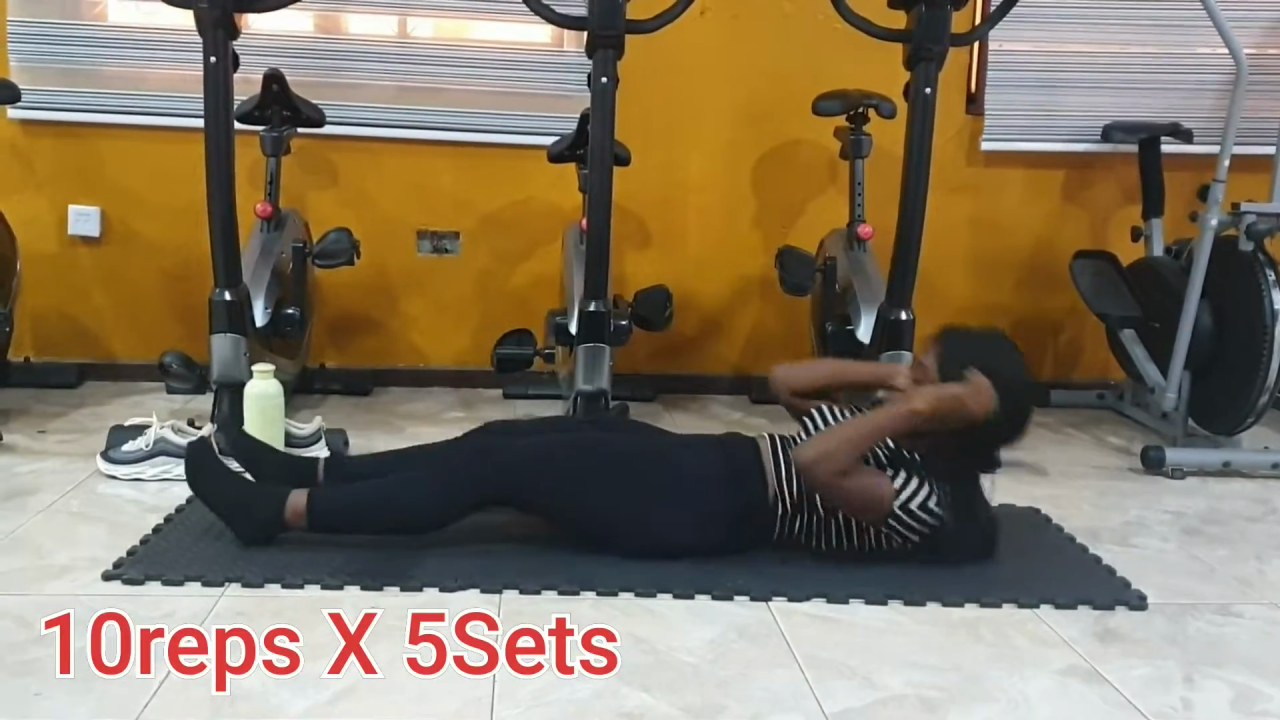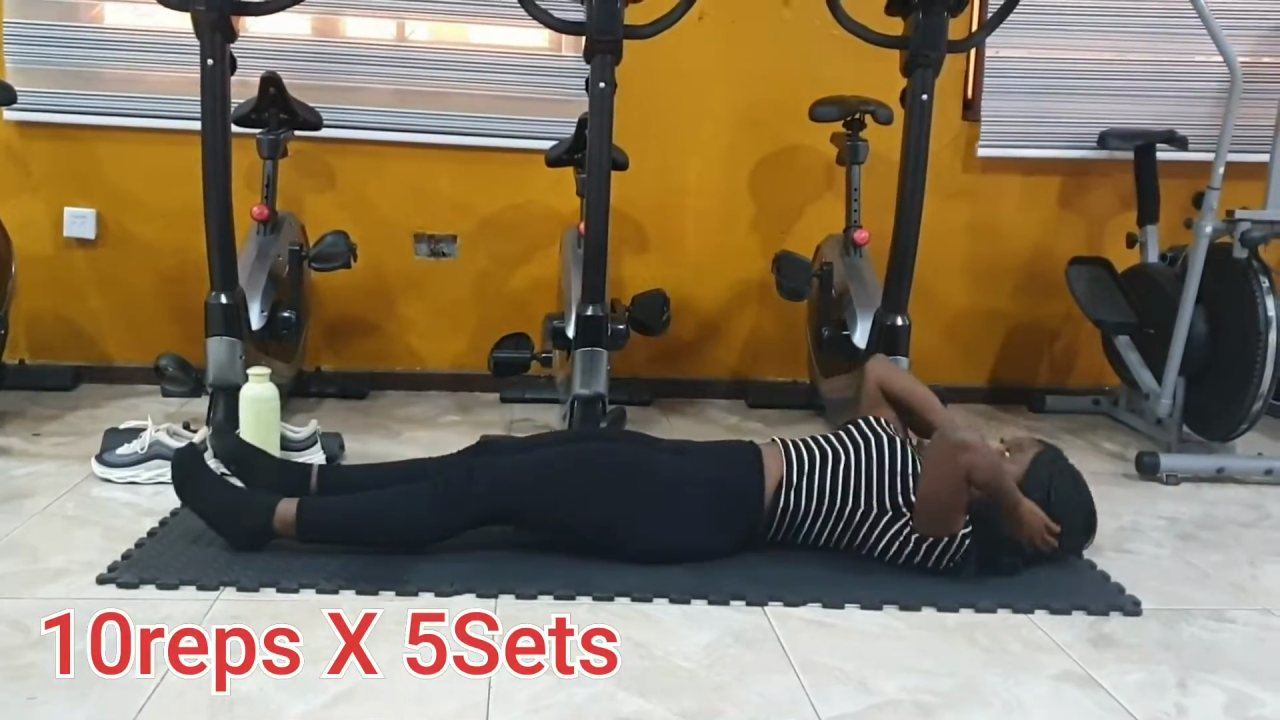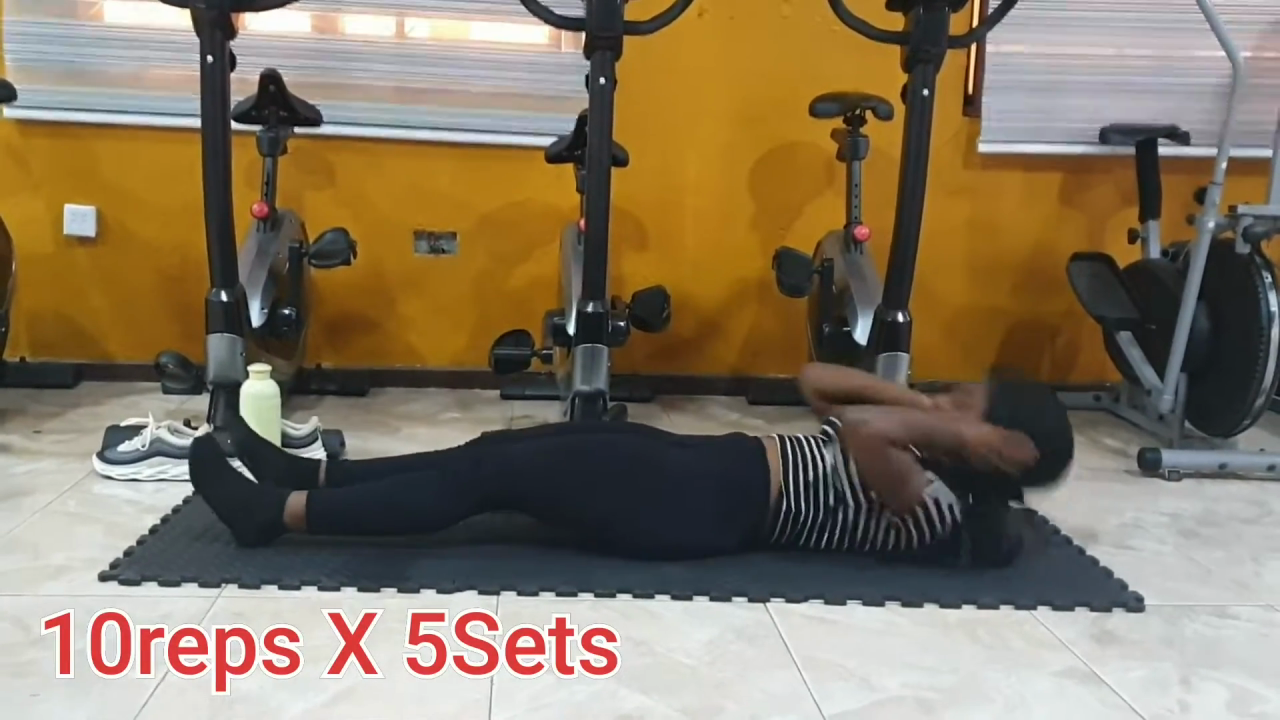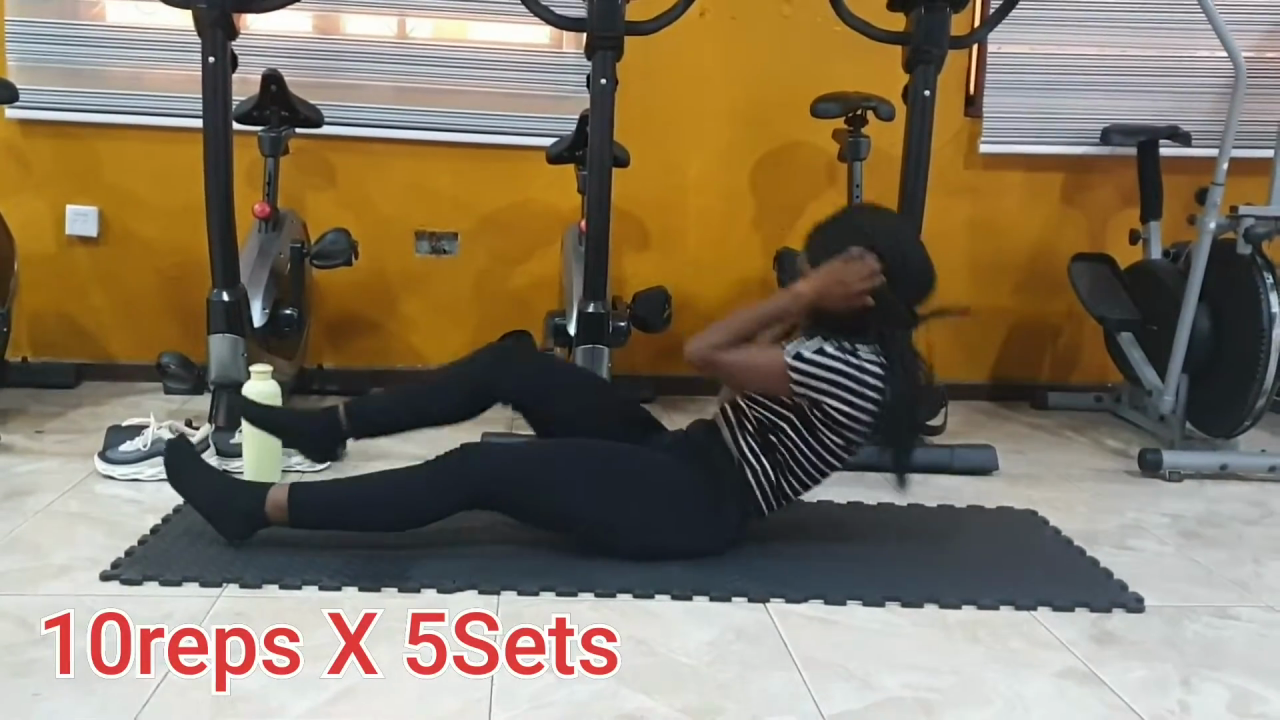
dt=0.4s
person 1, frame 1
left shoulder: (921, 495)
right shoulder: (891, 425)
left elbow: (815, 466)
right elbow: (784, 378)
left wrist: (918, 409)
right wrist: (889, 376)
left hip: (699, 510)
right hip: (693, 467)
left knee: (490, 473)
right knee: (495, 442)
left ankle: (280, 510)
right ankle: (308, 472)
person 1, frame 2
left shoulder: (941, 534)
right shoulder: (901, 453)
left elbow: (957, 452)
right elbow: (878, 370)
left wrist: (1012, 503)
right wrist: (955, 428)
left hip: (696, 512)
right hip: (700, 466)
left knee: (483, 491)
right knee: (492, 457)
left ankle: (270, 518)
right ankle: (300, 478)
person 1, frame 3
left shoulder: (935, 505)
right shoulder: (917, 456)
left elbow: (859, 426)
right elbow: (818, 380)
left wrist: (955, 431)
right wrist: (927, 408)
left hip: (705, 508)
right hip: (708, 465)
left knee: (493, 476)
right knee: (497, 448)
left ankle: (279, 511)
right ankle: (309, 473)
person 1, frame 4
left shoulder: (854, 371)
right shoulder: (843, 347)
left elbow: (702, 354)
right elbow: (724, 346)
left wrist: (799, 299)
right wrist: (799, 302)
left hip: (689, 509)
right hip: (679, 461)
left knee: (472, 472)
right knee: (512, 362)
left ankle: (259, 506)
right ankle: (328, 425)
